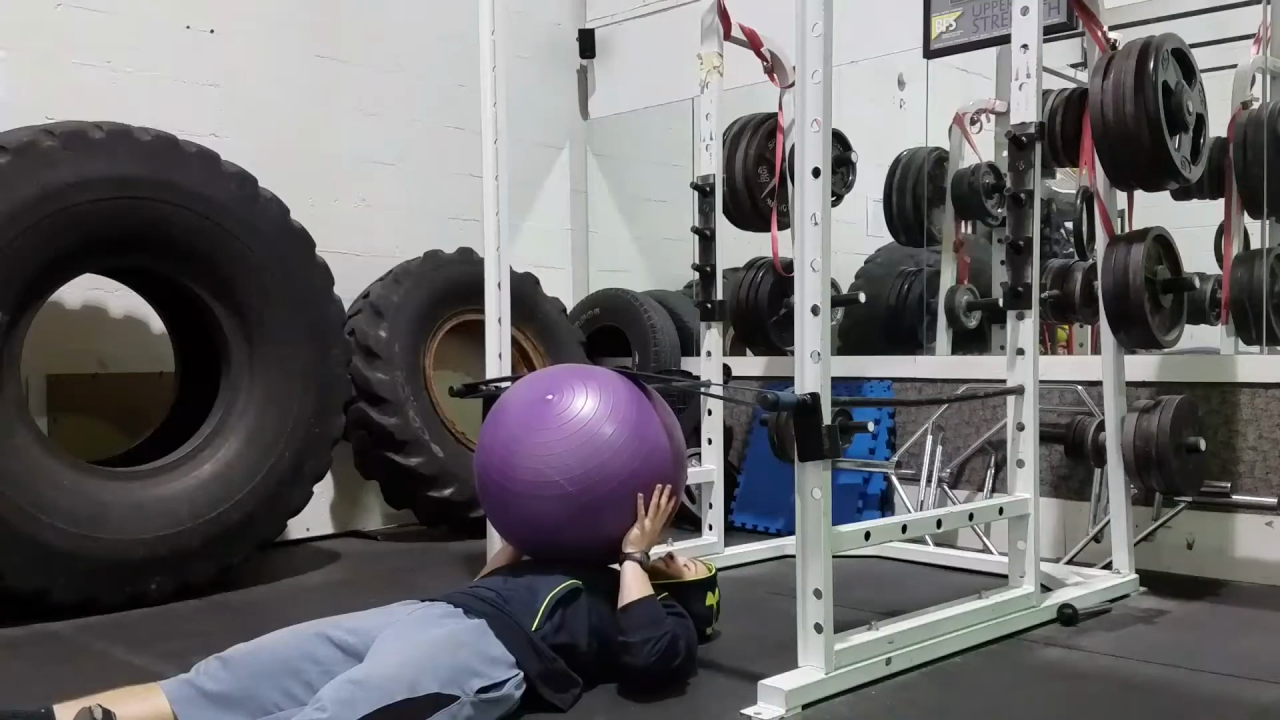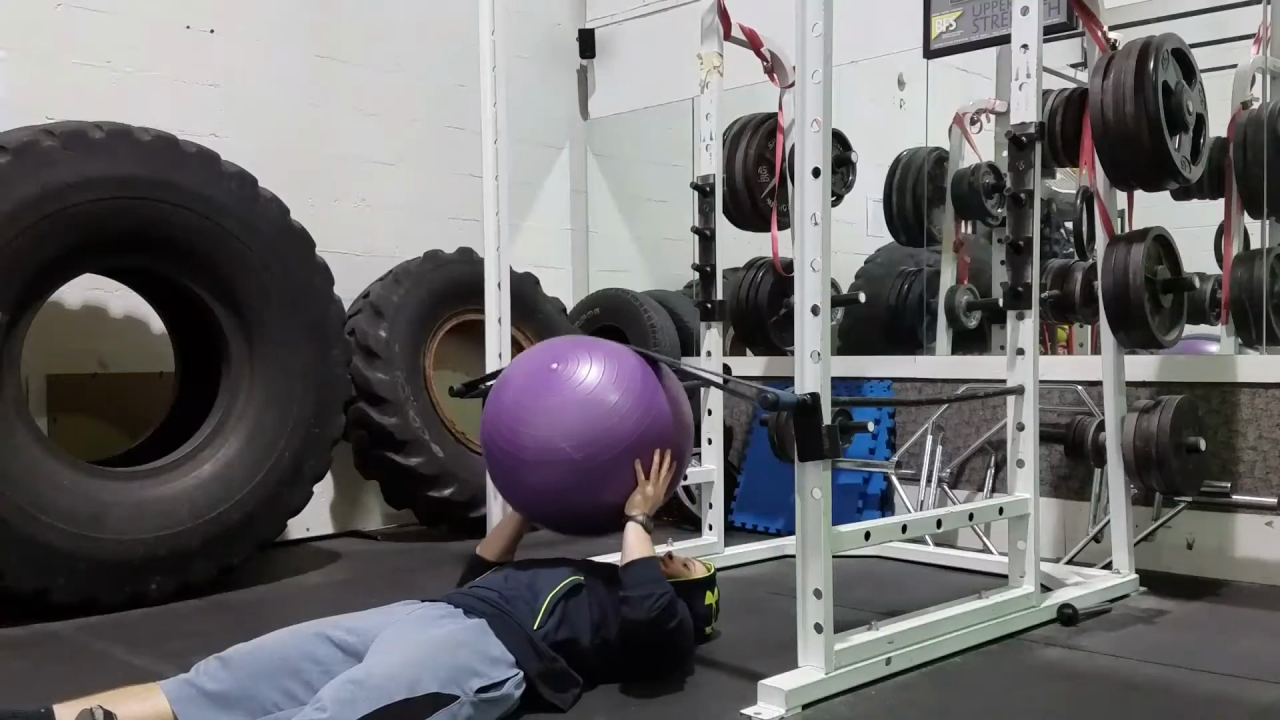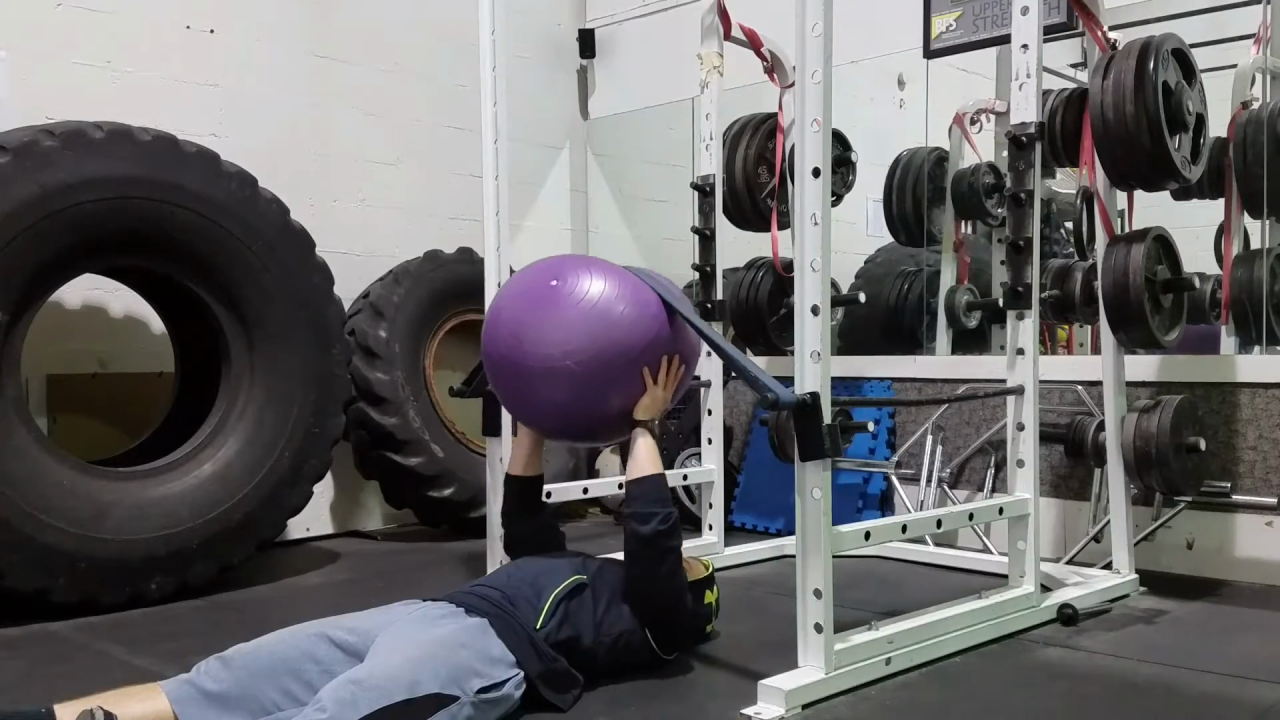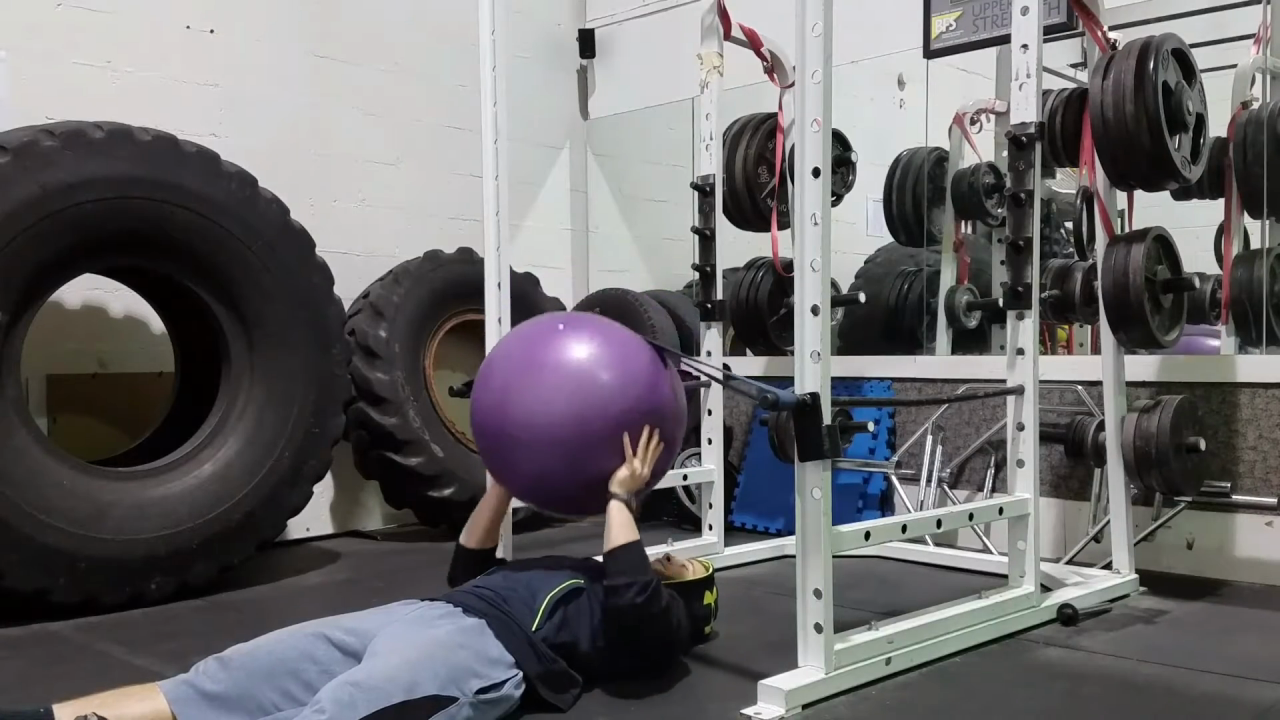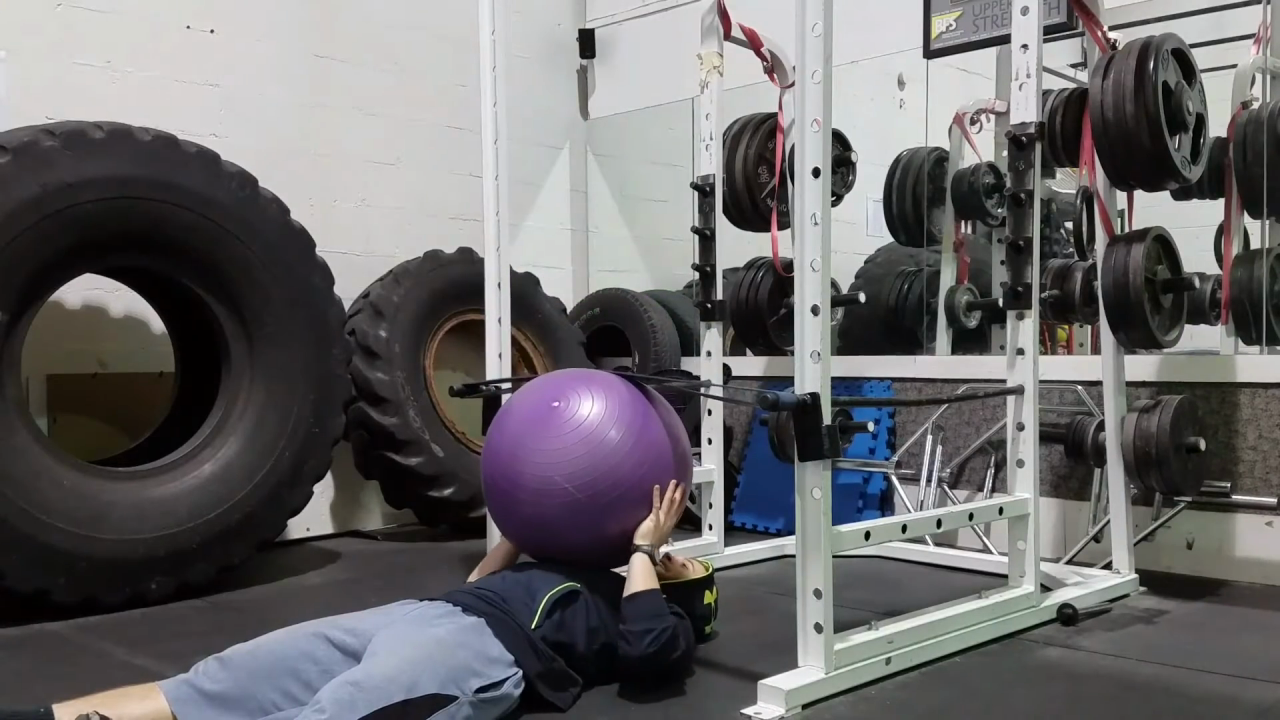
dt=0.7s
person 1, frame 1
left shoulder: (672, 628)
right shoulder: (594, 580)
left elbow: (646, 655)
right elbow: (487, 583)
left wrist: (635, 551)
left hip: (492, 652)
right hip: (424, 613)
person 1, frame 2
left shoulder: (669, 631)
right shoulder: (596, 580)
left elbow: (648, 609)
right elbow: (477, 575)
left wrist: (638, 516)
left hip: (492, 650)
right hip: (422, 614)
person 1, frame 3
left shoulder: (661, 618)
right shoulder: (575, 573)
left elbow: (652, 530)
right elbow: (521, 512)
left wrist: (644, 424)
left hip: (489, 649)
right hip: (423, 615)
person 1, frame 4
left shoulder: (661, 626)
right shoulder: (577, 576)
left elbow: (632, 595)
right elbow: (467, 565)
left wrist: (621, 495)
left hip: (488, 650)
right hip: (417, 613)
person 1, frame 5
left shoulder: (669, 633)
right shoulder: (594, 582)
left elbow: (643, 651)
right elbow: (477, 584)
left wrist: (644, 547)
left hip: (486, 651)
right hip: (419, 613)
